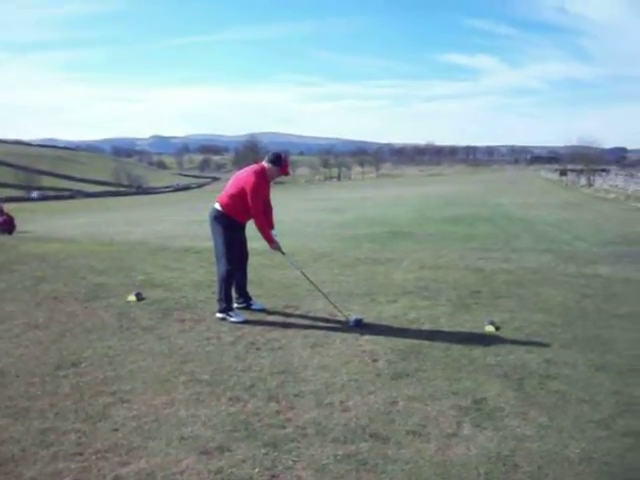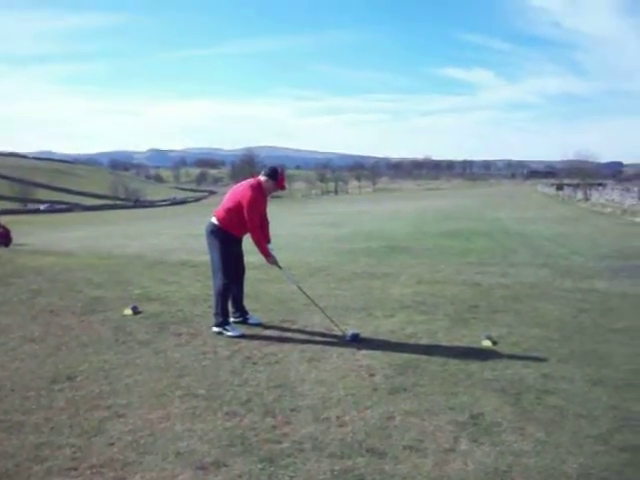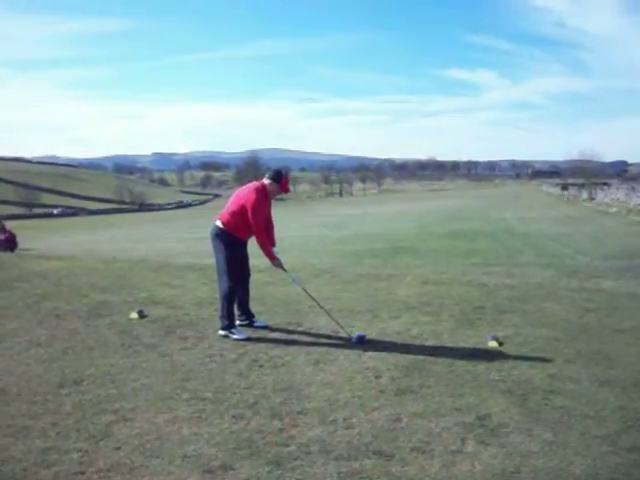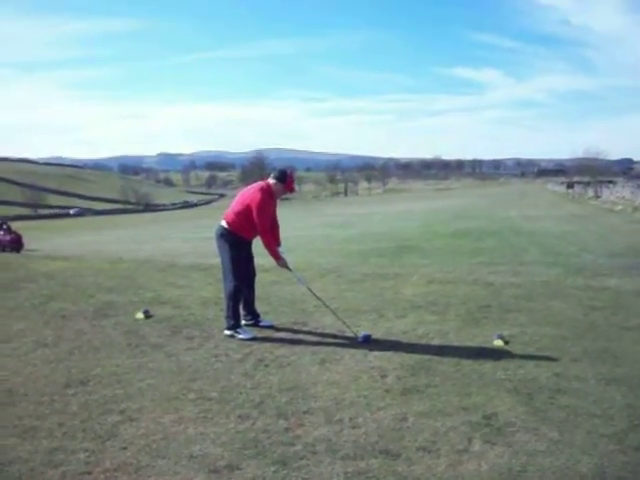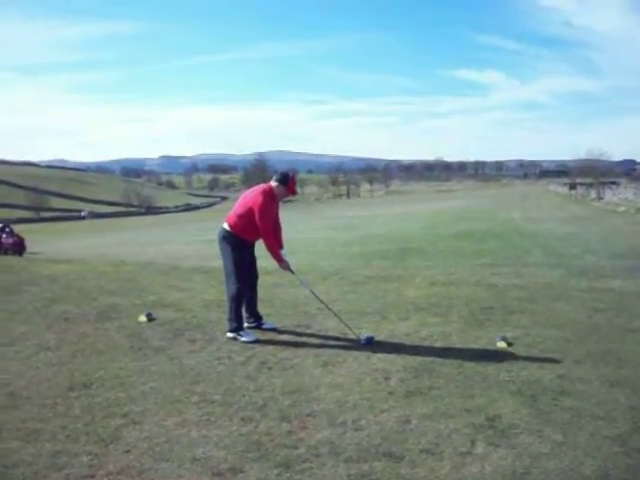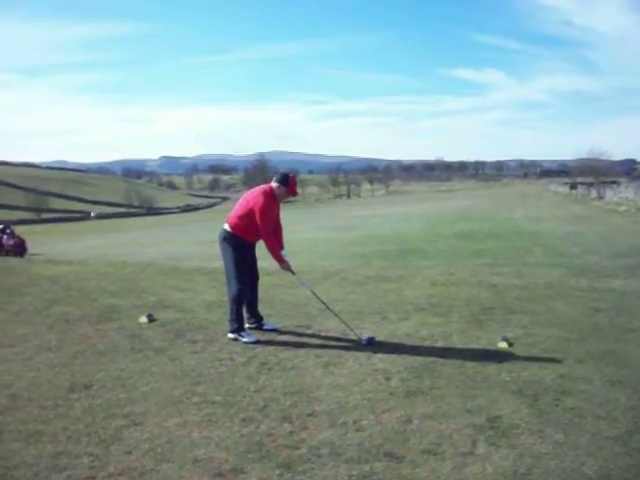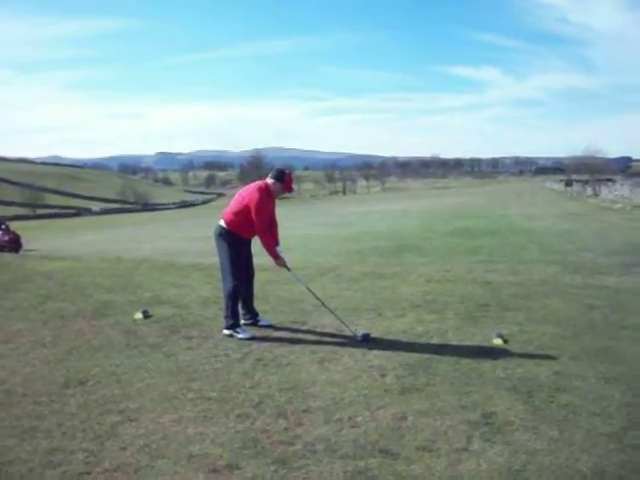
dt=0.2s
person 1, frame 1
left shoulder: (263, 178)
right shoulder: (254, 179)
left elbow: (266, 207)
right elbow: (257, 214)
left wrist: (272, 232)
right wrist: (270, 241)
left hip: (235, 220)
right hip: (223, 219)
left knee: (241, 260)
right knee: (228, 264)
left ankle: (242, 299)
right ankle: (224, 308)
person 1, frame 2
left shoulder: (259, 191)
right shoulder: (251, 193)
left elbow: (263, 221)
right elbow: (254, 228)
left wrist: (268, 246)
right wrist: (267, 255)
left hip: (232, 234)
right hip: (220, 233)
left knee: (238, 274)
right knee: (224, 278)
left ankle: (238, 313)
right ankle: (220, 322)
person 1, frame 3
left shoulder: (264, 194)
right shoulder: (255, 196)
left elbow: (267, 224)
right elbow: (259, 231)
left wrist: (273, 249)
right wrist: (272, 257)
left hip: (237, 237)
right hip: (224, 236)
left knee: (243, 277)
right knee: (230, 281)
left ankle: (244, 317)
right ankle: (226, 326)
person 1, frame 4
left shoulder: (269, 194)
right shoulder: (259, 196)
left elbow: (273, 224)
right elbow: (264, 231)
left wrist: (278, 248)
right wrist: (277, 257)
left hip: (242, 237)
right hip: (229, 236)
left knee: (248, 277)
right knee: (235, 281)
left ankle: (250, 316)
right ankle: (232, 326)
person 1, frame 5
left shoulder: (271, 197)
right shoulder: (262, 199)
left elbow: (275, 226)
right elbow: (266, 234)
left wrist: (281, 251)
right wrist: (280, 260)
left hip: (244, 239)
right hip: (232, 239)
left knee: (251, 280)
right knee: (238, 283)
left ankle: (253, 319)
right ankle: (234, 328)
person 1, frame 6
left shoulder: (272, 197)
right shoulder: (262, 200)
left elbow: (276, 227)
right elbow: (267, 235)
left wrist: (281, 252)
right wrist: (280, 260)
left hip: (245, 240)
right hip: (232, 239)
left knee: (252, 280)
right knee: (238, 284)
left ankle: (253, 320)
right ankle: (235, 329)
person 1, frame 7
left shoulder: (268, 194)
right shoulder: (258, 196)
left elbow: (271, 223)
right elbow: (262, 231)
left wrist: (277, 248)
right wrist: (276, 257)
left hip: (241, 236)
right hip: (228, 235)
left knee: (247, 276)
right knee: (234, 280)
left ankle: (249, 316)
right ankle: (231, 325)
